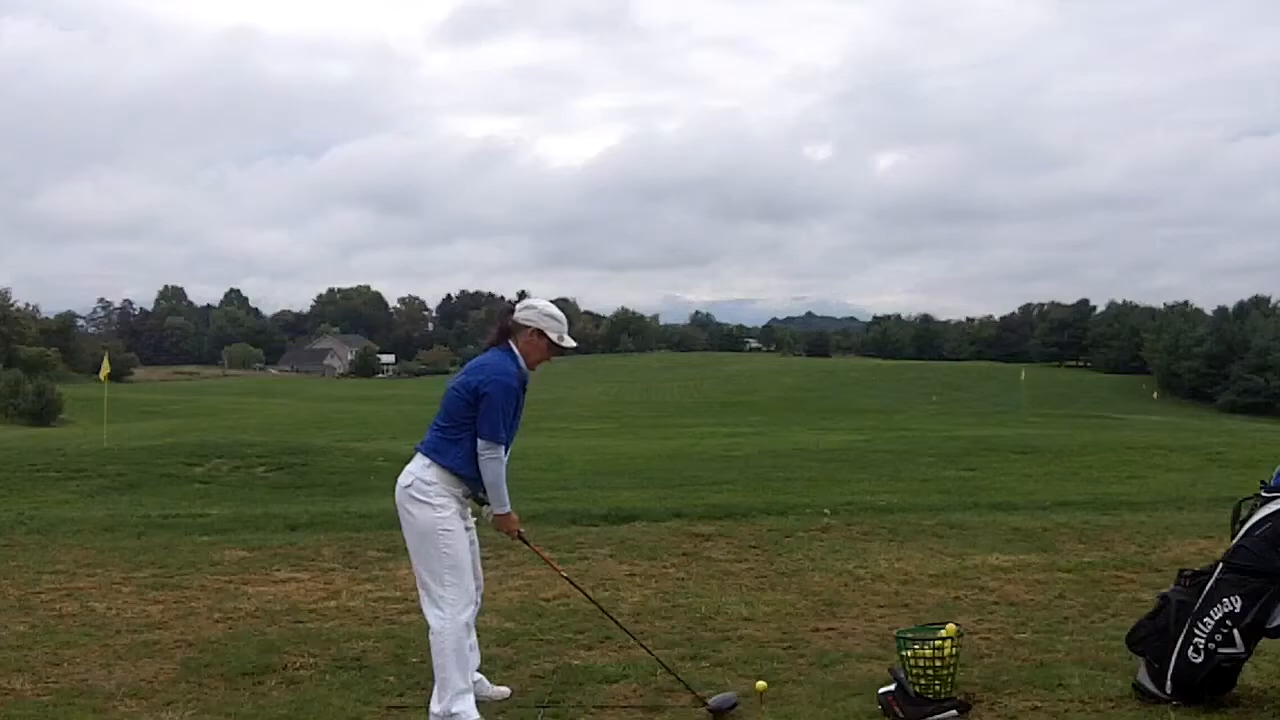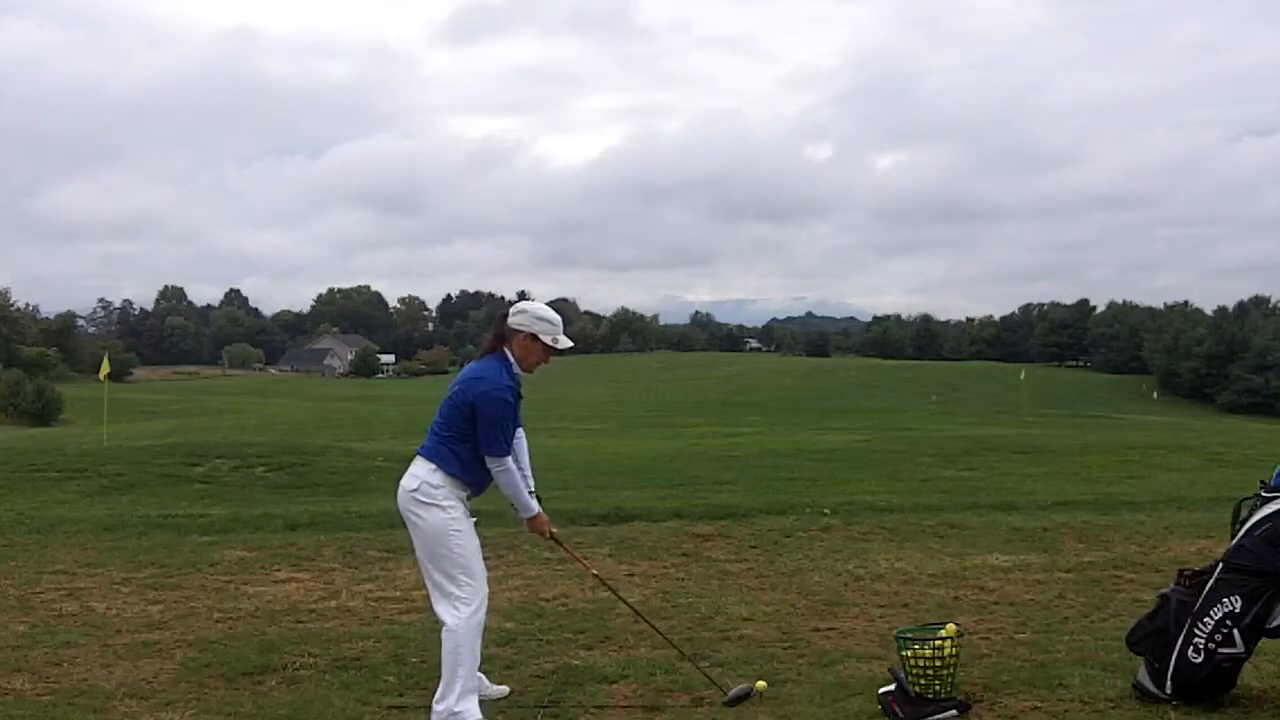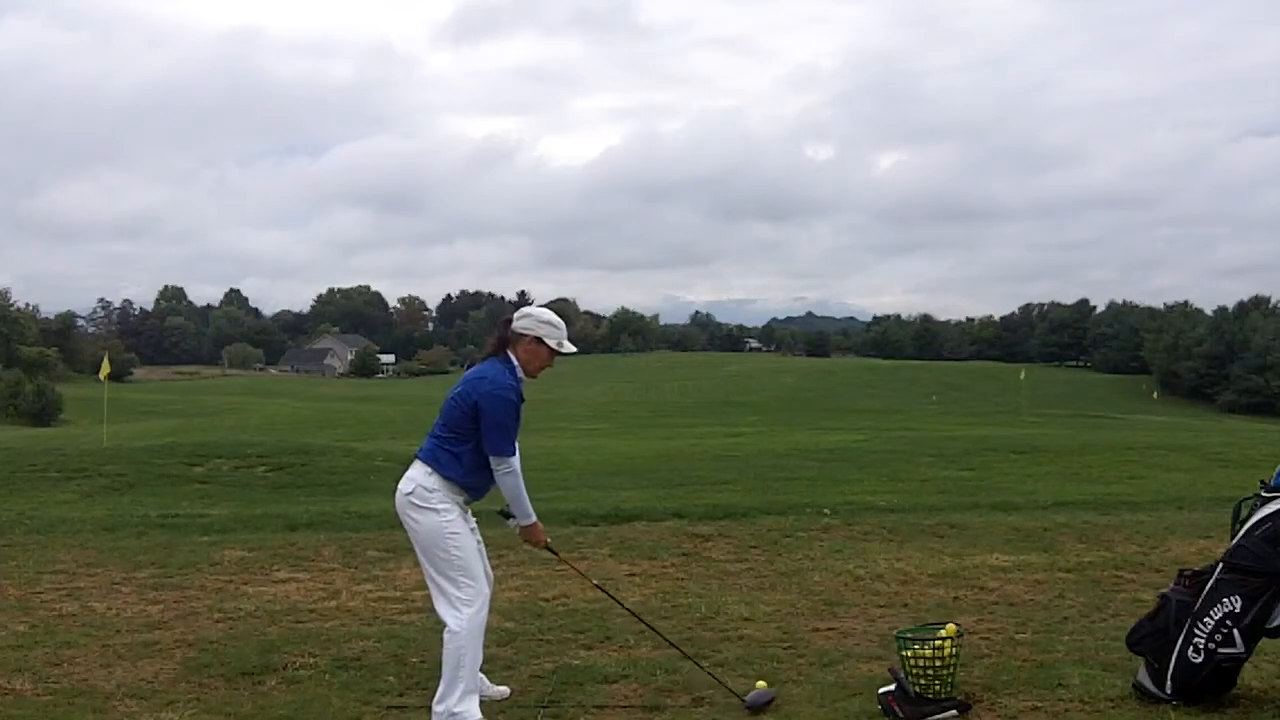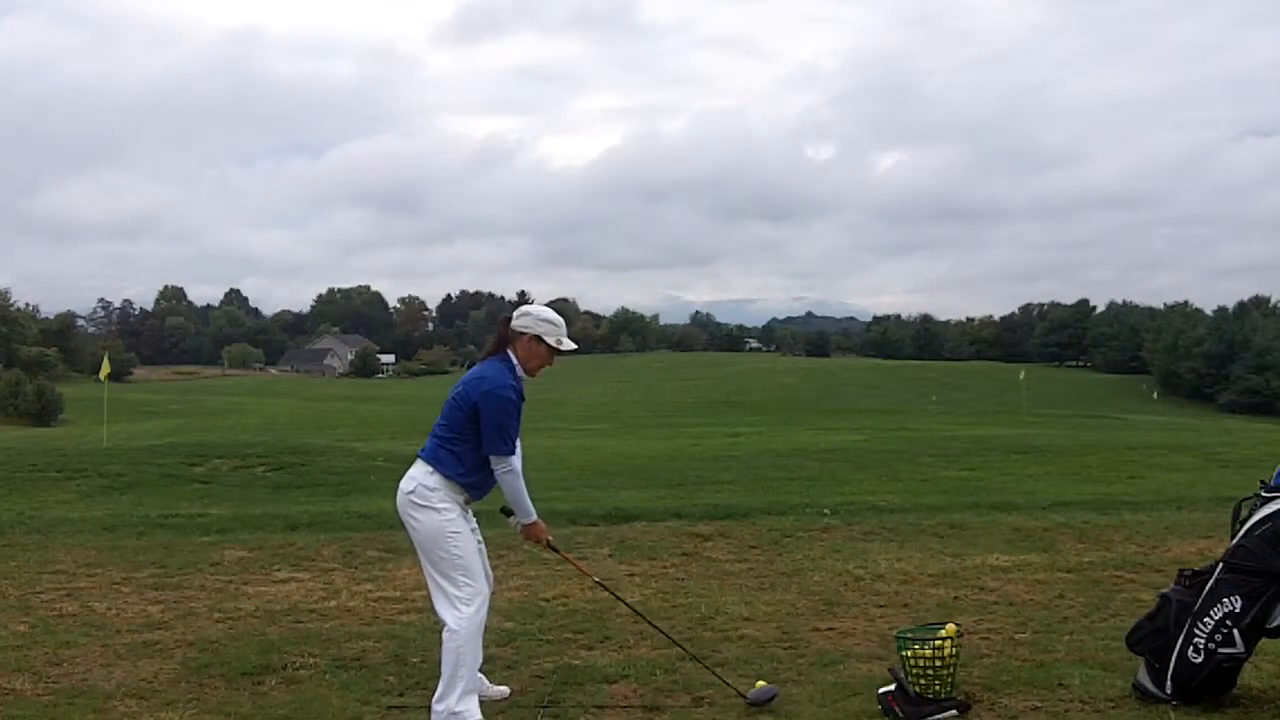
dt=1s
person 1, frame 1
left shoulder: (499, 365)
right shoulder: (502, 375)
left elbow: (490, 445)
right elbow: (489, 452)
left wrist: (494, 502)
right wrist: (502, 509)
left hip: (446, 489)
right hip: (430, 491)
left knee: (468, 589)
right knee: (452, 601)
left ankle: (466, 679)
person 1, frame 2
left shoulder: (499, 372)
right shoulder: (493, 385)
left elbow: (515, 435)
right elbow: (498, 463)
left wrist: (532, 496)
right wrist: (529, 512)
left hip: (441, 491)
right hip: (433, 493)
left knee: (470, 587)
right knee: (466, 599)
left ankle: (466, 679)
person 1, frame 3
left shoulder: (499, 376)
right shoulder: (498, 387)
left elbow: (507, 452)
right elbow: (503, 465)
left wrist: (521, 514)
right wrist: (527, 521)
left hip: (443, 494)
right hip: (430, 496)
left knee: (477, 587)
right knee: (468, 600)
left ankle: (466, 680)
person 1, frame 4
left shoulder: (500, 375)
right shoulder: (497, 385)
left elbow: (511, 449)
right elbow: (503, 464)
left wrist: (524, 513)
right wrist: (529, 519)
left hip: (445, 494)
right hip: (431, 496)
left knee: (478, 587)
right knee: (467, 601)
left ankle: (466, 680)
